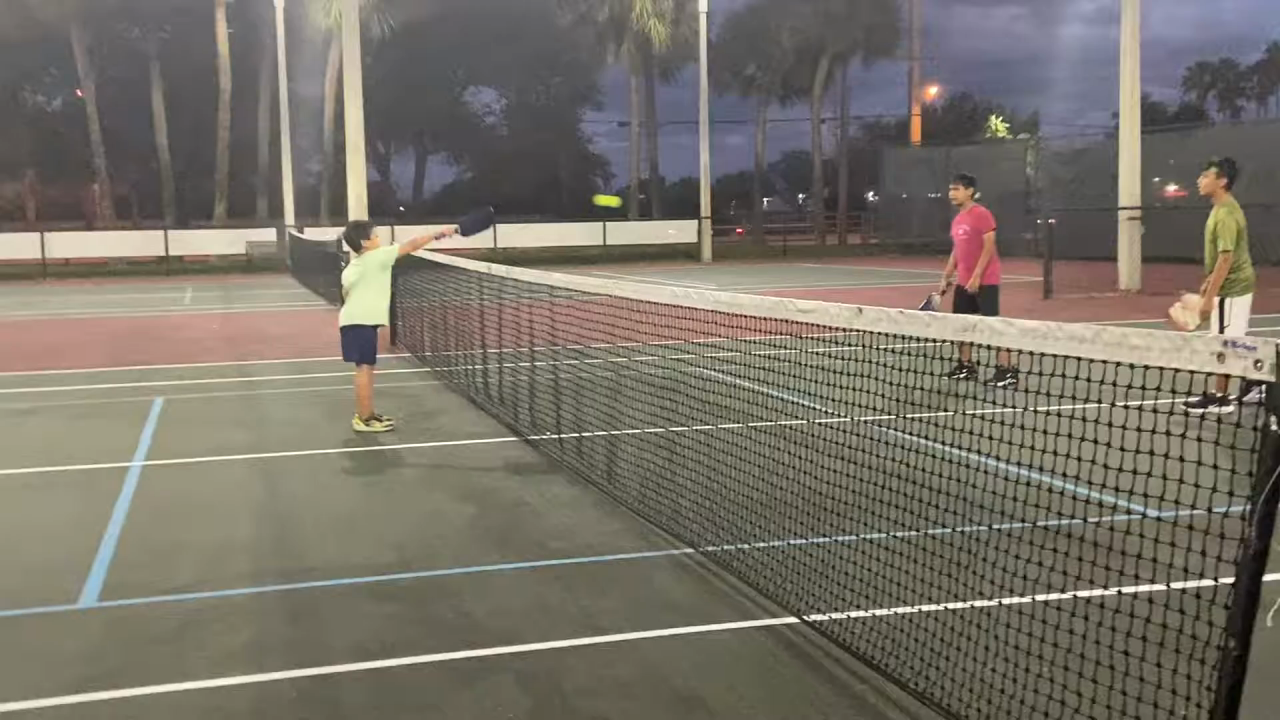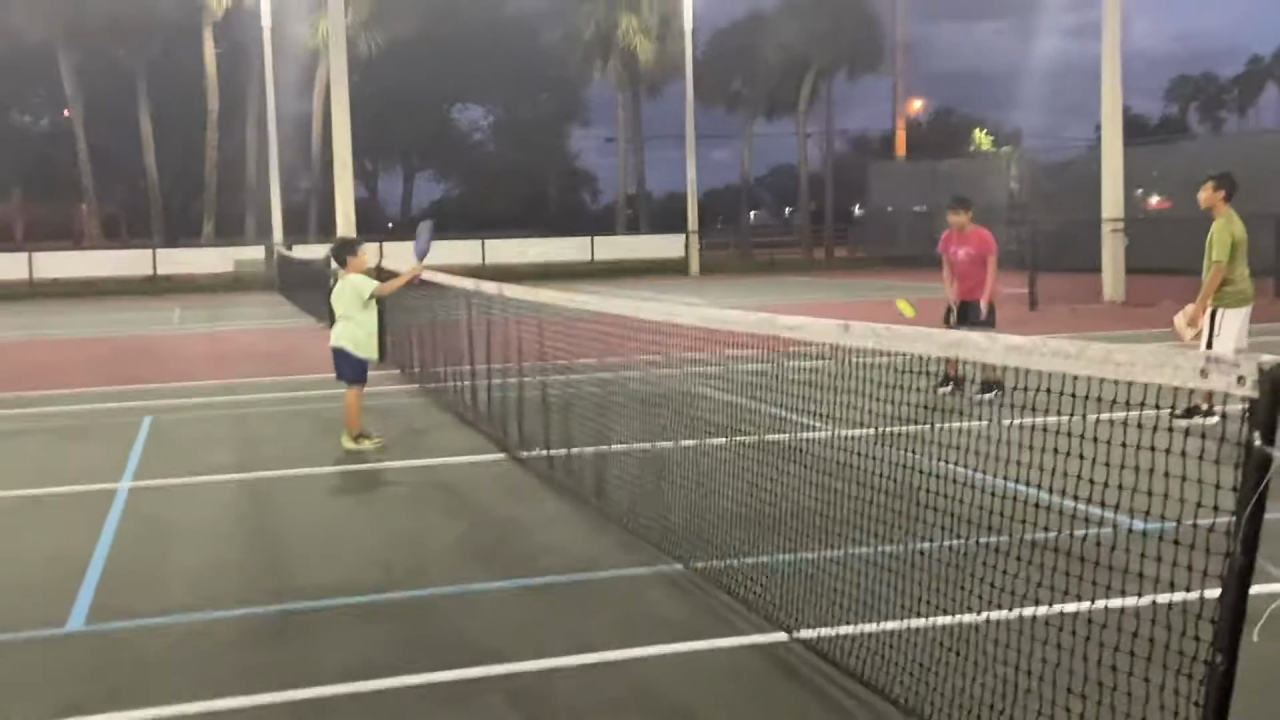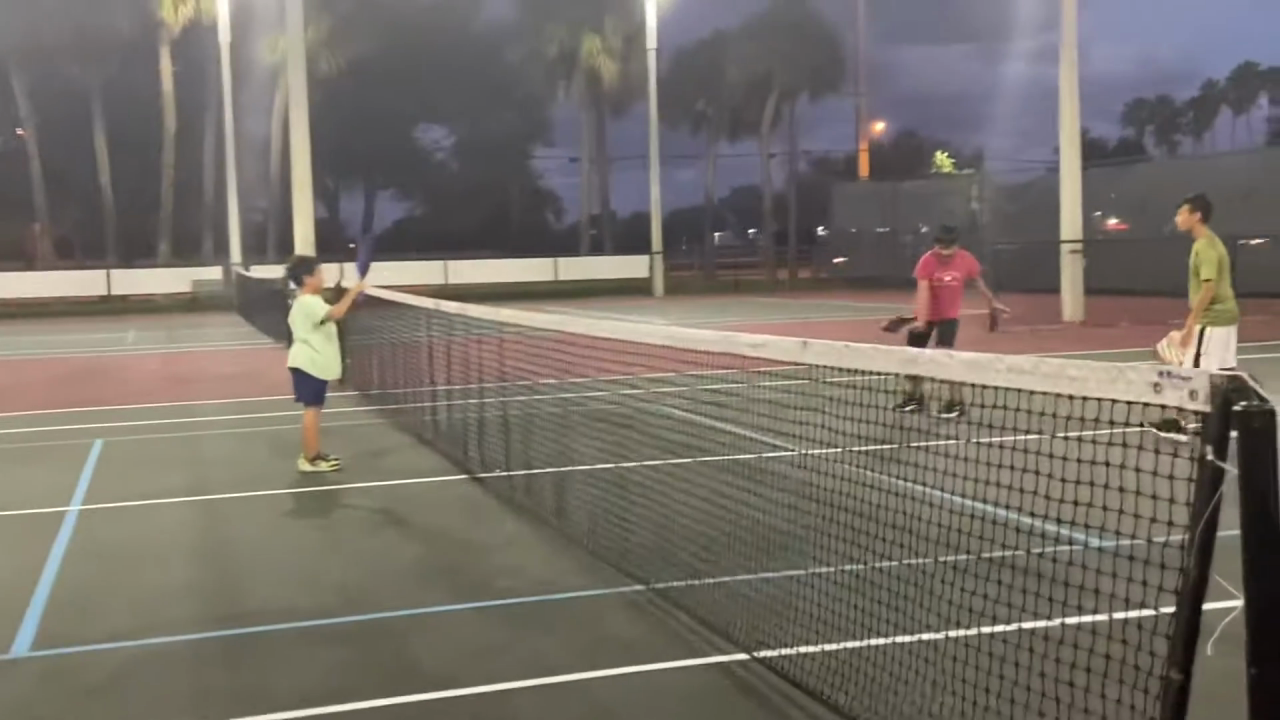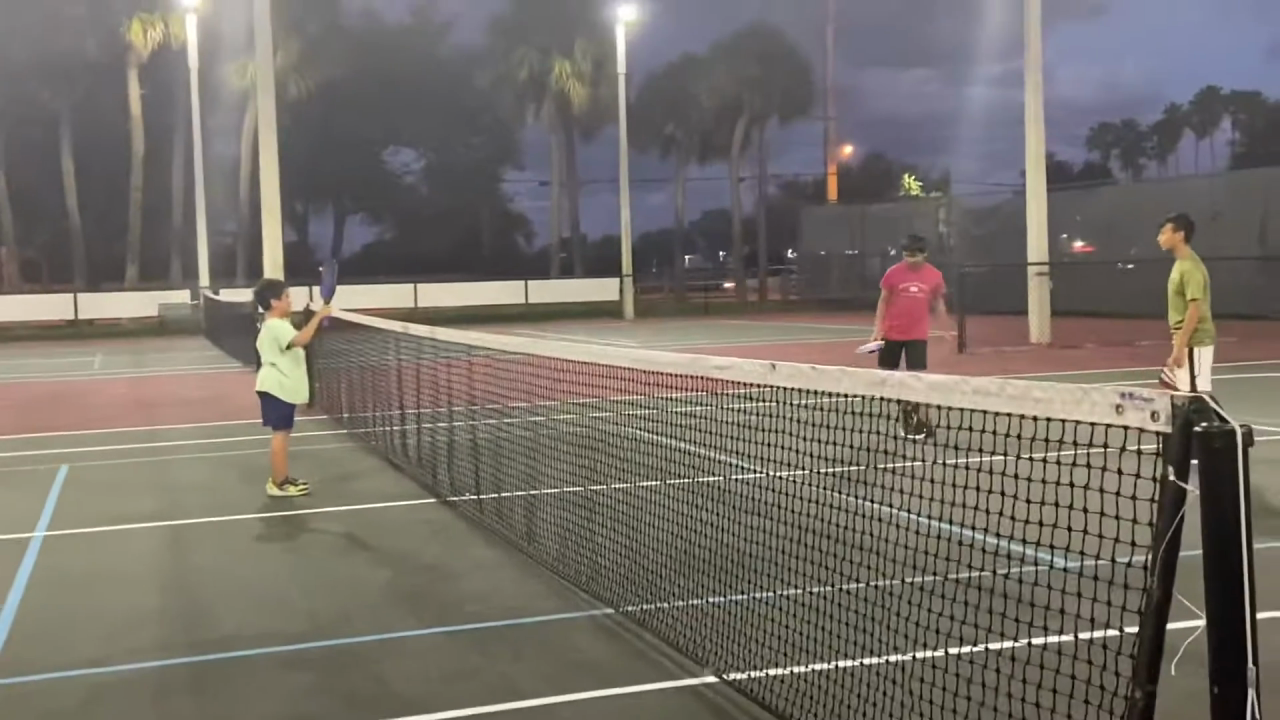
dt=0.3s
person 1, frame 1
left shoulder: (1225, 215)
right shoulder: (1223, 209)
left elbow: (1225, 258)
left wrist: (1209, 298)
right wrist: (1207, 283)
left hip: (1231, 287)
right hip: (1239, 284)
left ankle: (1219, 398)
right ankle: (1252, 382)
person 1, frame 2
left shoulder: (1222, 226)
right shoulder: (1232, 221)
left elbow: (1218, 270)
left wrist: (1198, 306)
right wrist: (1204, 302)
left hip: (1226, 300)
right hip: (1239, 296)
left knee: (1212, 354)
right knee: (1236, 353)
left ankle: (1206, 408)
person 1, frame 3
left shoulder: (1204, 246)
right shoulder: (1212, 242)
left elbow: (1207, 288)
left wrist: (1189, 323)
right wrist: (1191, 324)
left hip: (1213, 318)
right hip: (1224, 315)
left knee: (1193, 369)
right knee: (1224, 371)
left ankle: (1180, 423)
person 1, frame 4
left shoulder: (1190, 267)
right shoulder: (1181, 265)
left elbow: (1194, 310)
left wrist: (1179, 347)
left hip: (1194, 341)
right hip: (1189, 341)
left knee: (1196, 393)
right knee: (1184, 392)
person 2, frame 1
left shoulder: (351, 267)
right shoulder: (377, 257)
left elbow: (346, 293)
right elbow: (409, 246)
right wrist: (439, 235)
left hip: (354, 321)
right hip: (362, 322)
left knee: (365, 368)
right knee: (365, 368)
left ankle: (365, 413)
right ankle: (364, 418)
person 2, frame 2
left shoulder: (342, 284)
right shoulder: (356, 281)
right elbow: (382, 290)
right wrist: (410, 274)
left hip: (348, 341)
right hip: (352, 342)
left knee: (355, 387)
right knee: (355, 387)
left ankle: (355, 431)
right ankle: (353, 436)
person 2, frame 3
left shoulder: (305, 302)
right shoulder: (309, 302)
right elbow: (335, 314)
right wrist: (353, 292)
left hip: (312, 362)
right hip: (310, 364)
left knee: (314, 408)
right knee: (312, 409)
left ankle: (313, 453)
right ankle: (310, 458)
person 2, frame 4
left shoulder: (274, 325)
right shoulder: (276, 326)
right elbow: (301, 340)
right wrist: (318, 317)
left hip: (280, 387)
right hip: (277, 388)
left knee: (283, 432)
right knee: (280, 433)
left ankle: (282, 478)
right ankle: (278, 483)
person 3, frame 1
left shoulder: (982, 214)
right shoulder: (957, 219)
left elbow: (989, 246)
left wrist: (976, 276)
right wrist: (946, 277)
left hip: (985, 280)
right hip: (964, 281)
left ankle: (1007, 371)
right ankle: (966, 365)
person 3, frame 2
left shoulder: (984, 237)
right shoulder: (947, 238)
left elbow: (991, 269)
right elbow: (947, 267)
left wrist: (985, 298)
right wrist: (950, 291)
left hip: (980, 297)
right hip: (960, 296)
left ankle: (993, 382)
right ankle: (952, 378)
person 3, frame 3
left shoulder: (967, 260)
right shoulder: (927, 261)
left elbow: (978, 282)
right elbow: (922, 291)
left wrist: (993, 303)
right wrist: (921, 318)
left hip: (949, 315)
right hip: (926, 314)
left ankle: (956, 402)
right ankle: (914, 397)
person 3, frame 4
left shoulder: (934, 276)
right shoulder: (893, 273)
left elbow: (938, 303)
right elbow: (883, 301)
right wrist: (878, 329)
left hip: (917, 335)
right hip: (891, 333)
left ankle: (922, 422)
right ankle: (907, 409)
